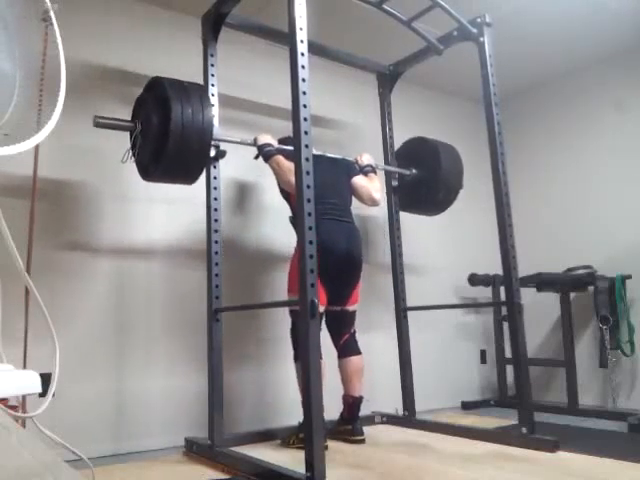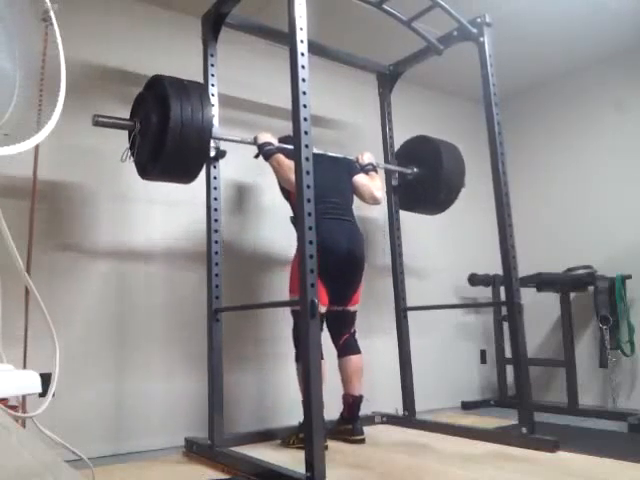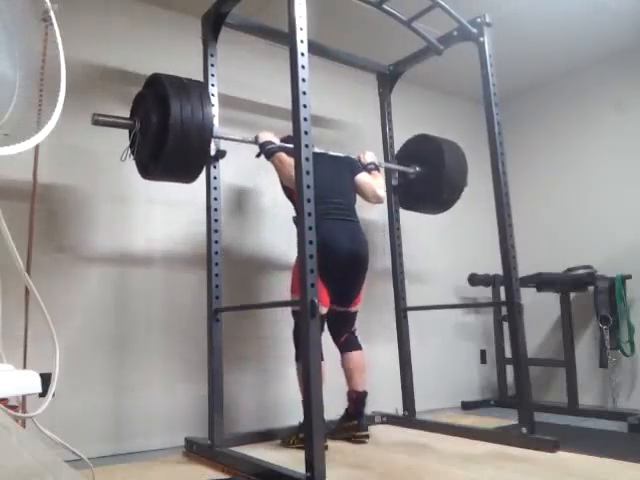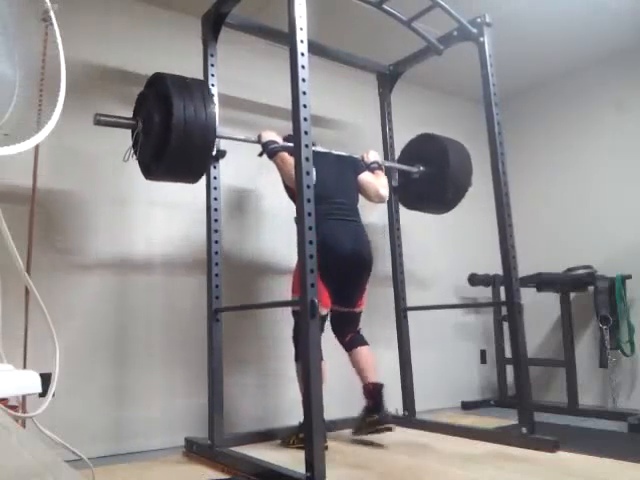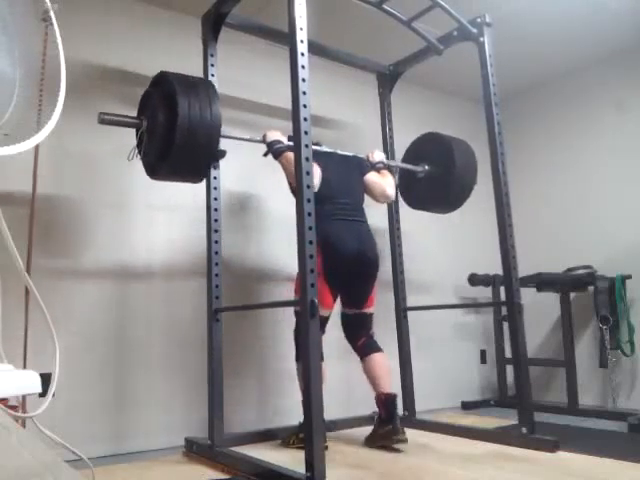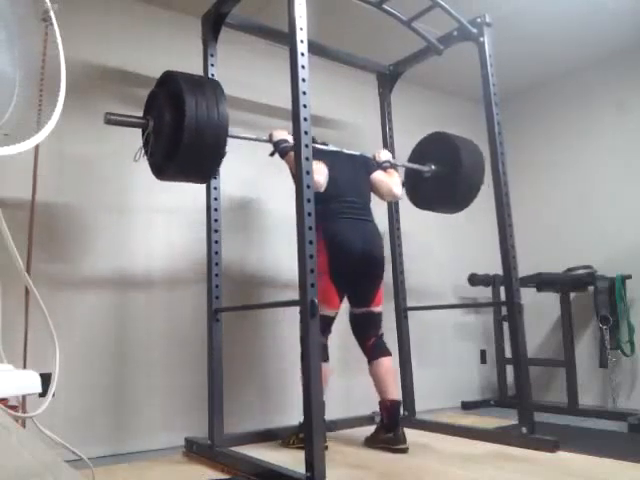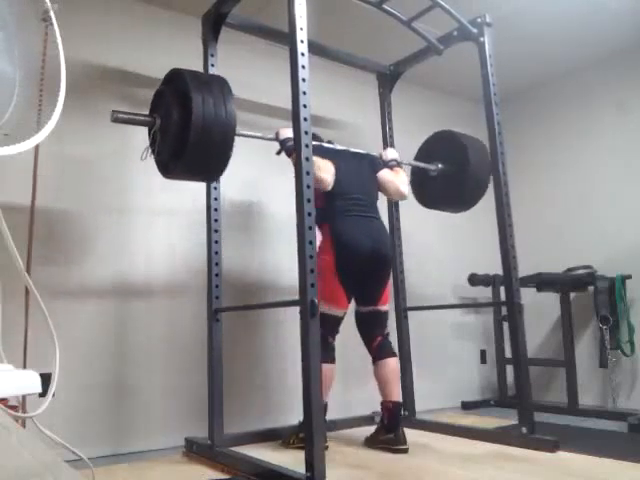
dt=0.1s
person 1, frame 1
left shoulder: (288, 158)
right shoulder: (343, 164)
left elbow: (294, 182)
right elbow: (374, 197)
left wrist: (268, 150)
right wrist: (368, 167)
left hip: (319, 243)
right hip: (351, 243)
right knee: (344, 334)
right ankle: (351, 421)
person 1, frame 2
left shoulder: (288, 157)
right shoulder: (344, 163)
left elbow: (296, 181)
right elbow: (375, 195)
left wrist: (268, 148)
right wrist: (369, 166)
left hip: (321, 243)
right hip: (354, 243)
right knee: (344, 333)
right ankle: (350, 421)
person 1, frame 3
left shoulder: (290, 156)
right shoulder: (346, 162)
left elbow: (298, 180)
right elbow: (378, 194)
left wrist: (270, 147)
right wrist: (371, 165)
left hip: (323, 243)
right hip: (356, 243)
right knee: (344, 331)
right ankle: (356, 417)
person 1, frame 4
left shoulder: (295, 156)
right shoulder: (350, 161)
right elbow: (381, 193)
left wrist: (273, 147)
right wrist: (375, 164)
left hip: (326, 243)
right hip: (360, 244)
right knee: (349, 331)
right ankle: (376, 408)
person 1, frame 5
right shoulder: (355, 161)
left elbow: (309, 181)
right elbow: (387, 193)
left wrist: (278, 147)
right wrist: (379, 164)
left hip: (329, 244)
right hip: (365, 245)
right knee: (362, 336)
right ankle: (389, 421)
person 1, frame 6
right shoulder: (361, 160)
left elbow: (316, 181)
right elbow: (394, 192)
left wrist: (284, 146)
right wrist: (386, 164)
left hip: (337, 244)
right hip: (372, 243)
left knee: (316, 335)
right knee: (371, 336)
right ankle: (392, 427)
person 1, frame 7
left shoulder: (313, 152)
right shoulder: (367, 158)
left elbow: (323, 179)
right elbow: (401, 191)
left wrist: (289, 144)
right wrist: (392, 162)
left hip: (343, 243)
right hip: (379, 241)
left knee: (321, 335)
right knee: (377, 335)
right ankle: (392, 427)
